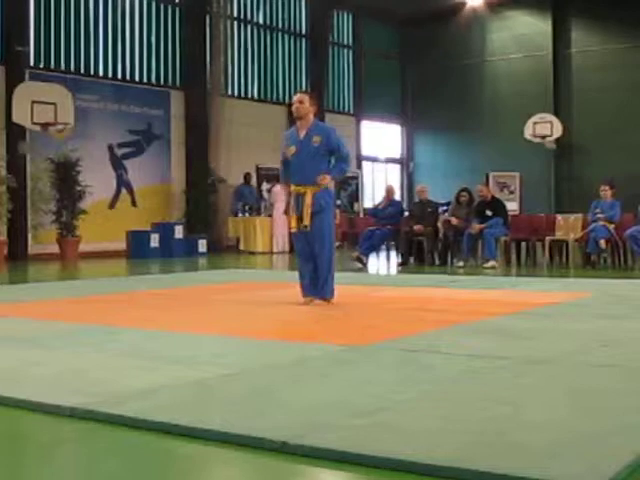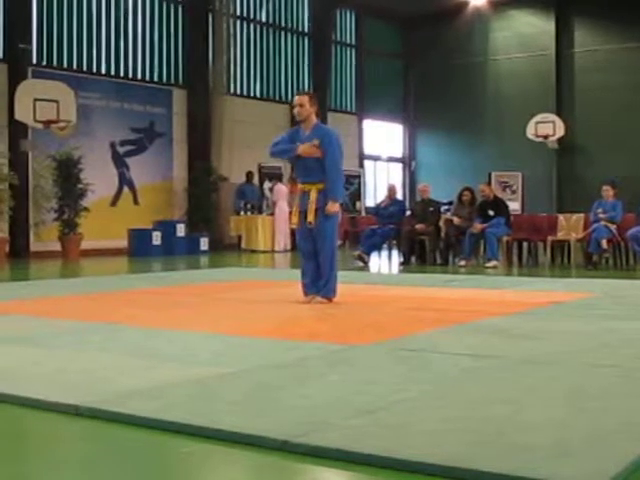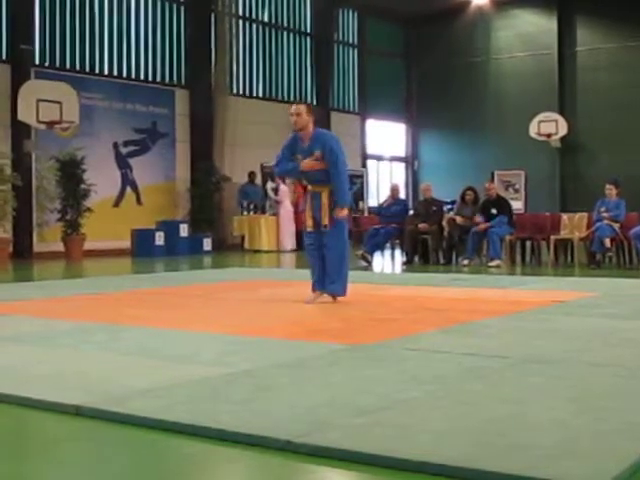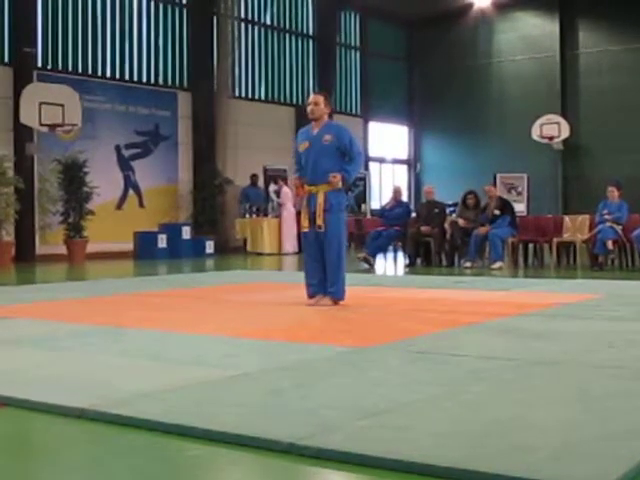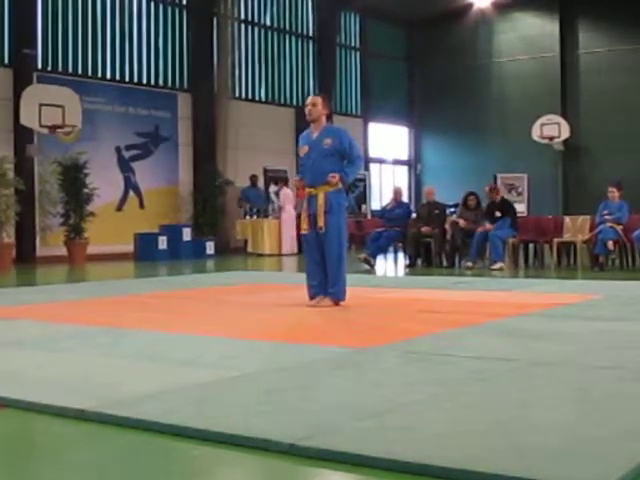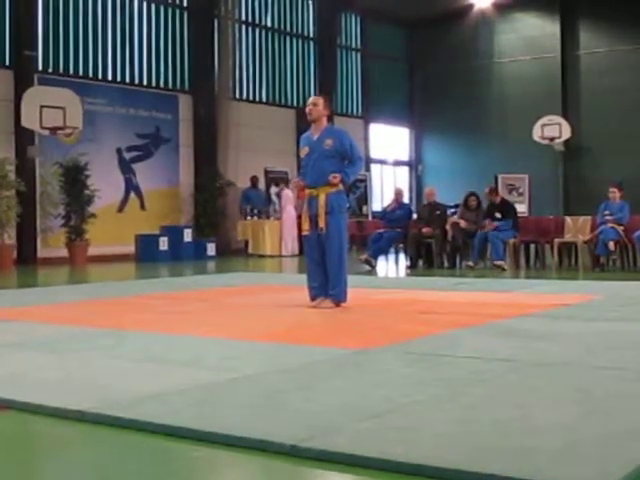
dt=0.7s
person 1, frame 1
left shoulder: (326, 133)
right shoulder: (289, 136)
left elbow: (344, 158)
left wrist: (331, 176)
right wrist: (287, 187)
left hip: (320, 197)
right hip: (297, 199)
left knee: (322, 248)
right knee: (302, 248)
left ankle: (325, 293)
right ankle: (310, 291)
person 1, frame 2
left shoulder: (327, 135)
right shoulder: (293, 134)
left elbow: (334, 169)
right elbow: (274, 150)
left wrist: (335, 199)
right wrist: (297, 150)
left hip: (323, 196)
right hip: (303, 196)
left knee: (325, 246)
right knee: (305, 246)
left ankle: (326, 292)
right ankle: (311, 290)
person 1, frame 3
left shoulder: (328, 140)
right shoulder: (293, 142)
left elbow: (340, 174)
right elbow: (279, 167)
left wrist: (342, 205)
right wrist: (300, 166)
left hip: (333, 197)
right hip: (313, 196)
left knee: (335, 243)
right knee: (313, 243)
left ankle: (333, 290)
right ankle: (319, 287)
person 1, frame 4
left shoulder: (339, 131)
right shoulder: (302, 134)
left elbow: (357, 157)
left wrist: (344, 176)
right wrist: (298, 177)
left hip: (332, 197)
right hip: (309, 197)
left knee: (333, 246)
right knee: (311, 246)
left ankle: (333, 294)
right ankle: (316, 291)
person 1, frame 5
left shoulder: (338, 134)
right shoulder: (303, 138)
left elbow: (356, 159)
left wrist: (343, 177)
right wrist: (300, 180)
left hip: (332, 198)
right hip: (310, 200)
left knee: (334, 247)
right knee: (312, 248)
left ankle: (334, 294)
right ankle: (317, 292)
person 1, frame 6
left shoulder: (339, 135)
right shoulder: (304, 139)
left elbow: (357, 161)
left wrist: (344, 177)
right wrist: (301, 181)
left hip: (332, 199)
right hip: (310, 201)
left knee: (334, 249)
right knee: (312, 250)
left ankle: (335, 295)
right ankle: (318, 294)
